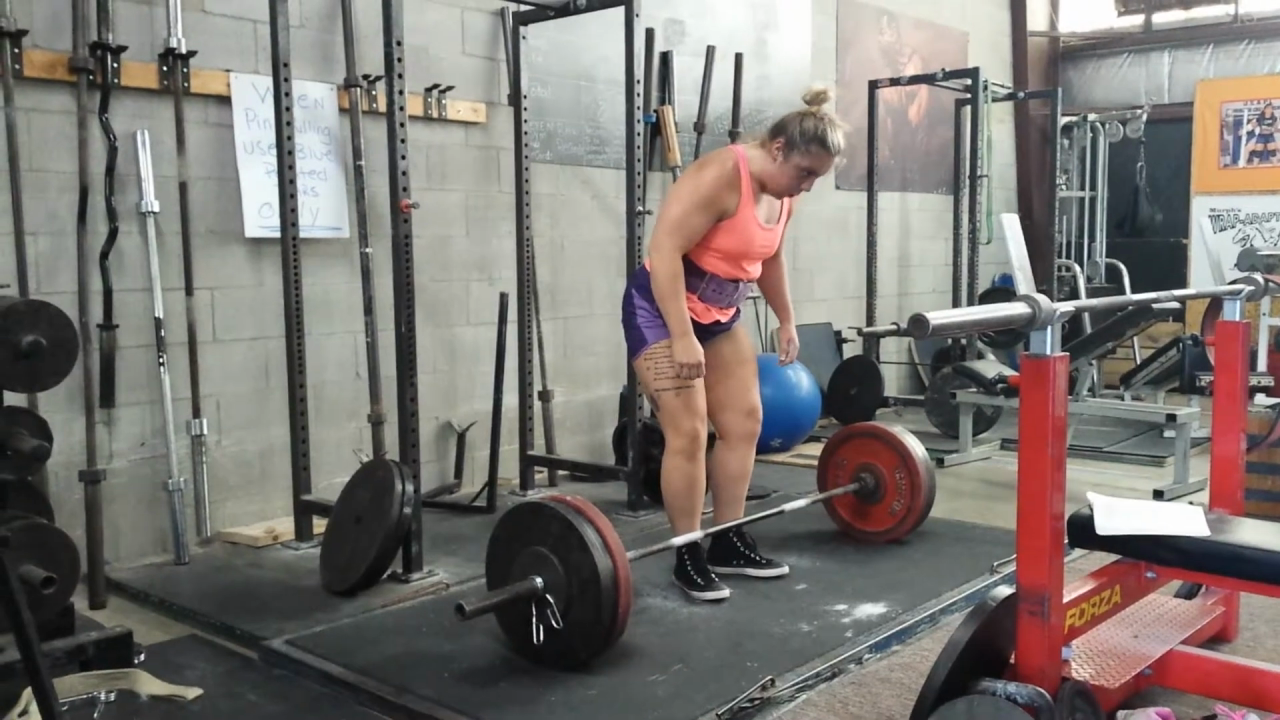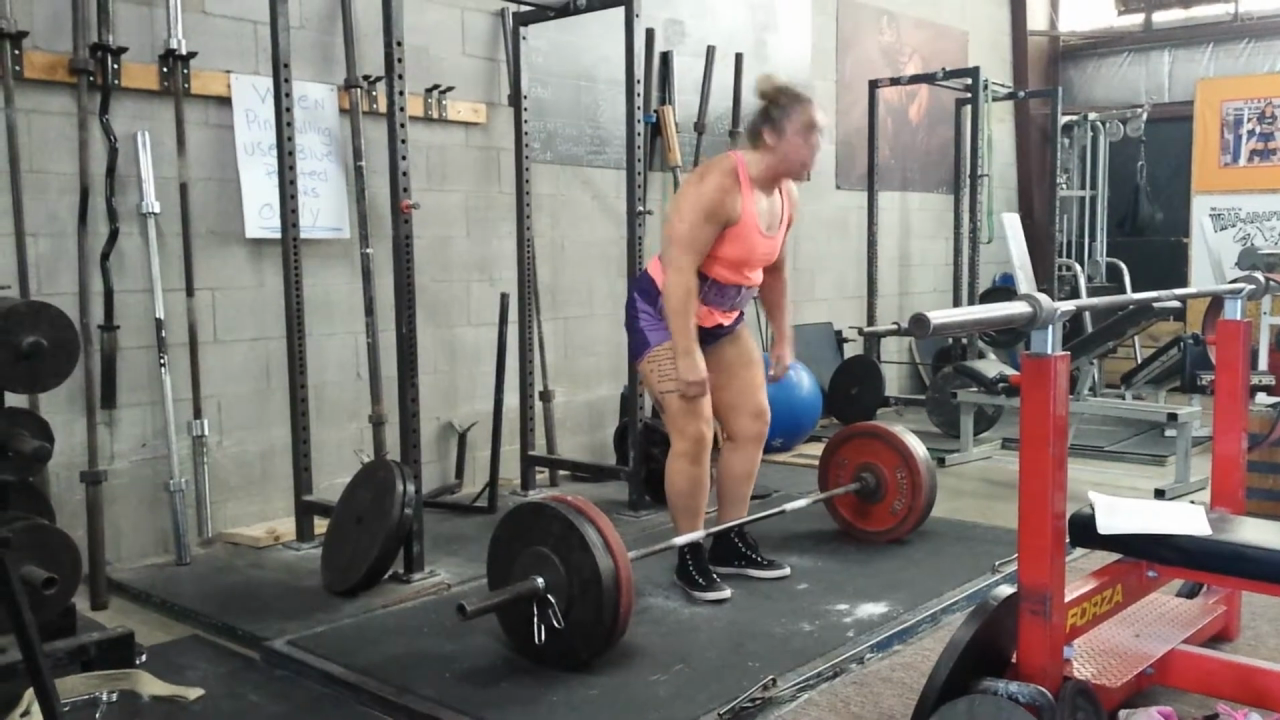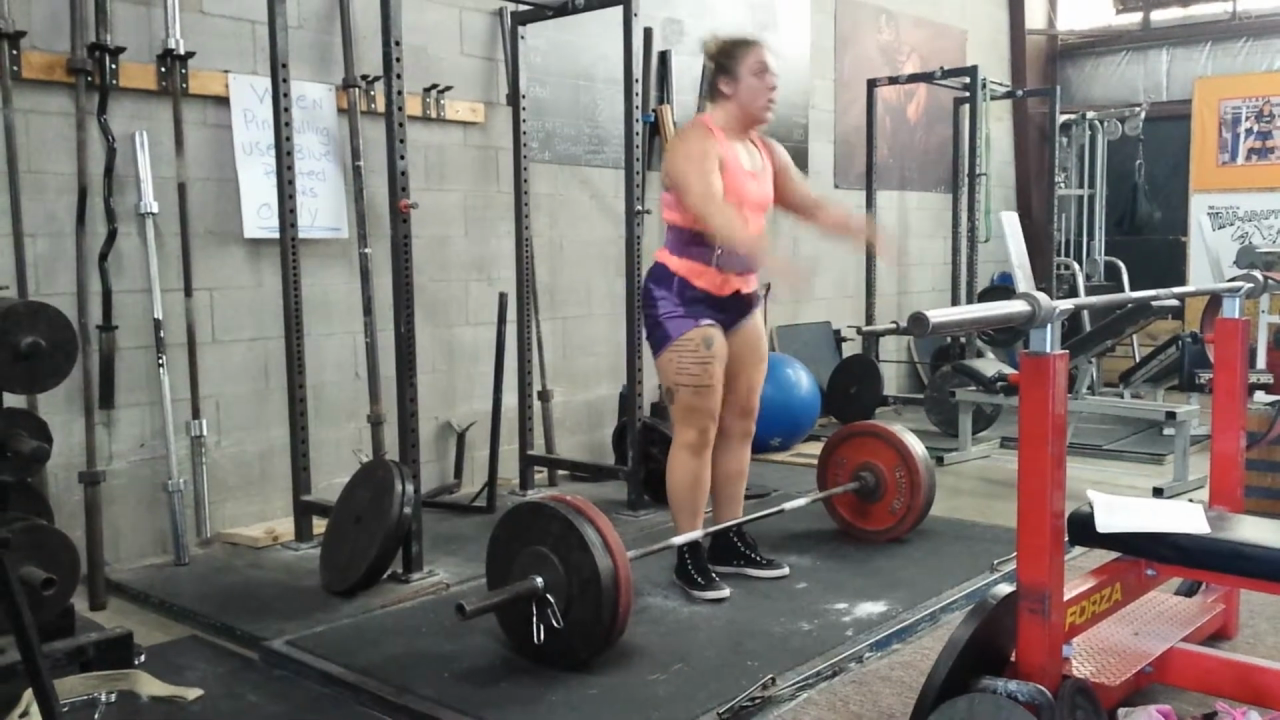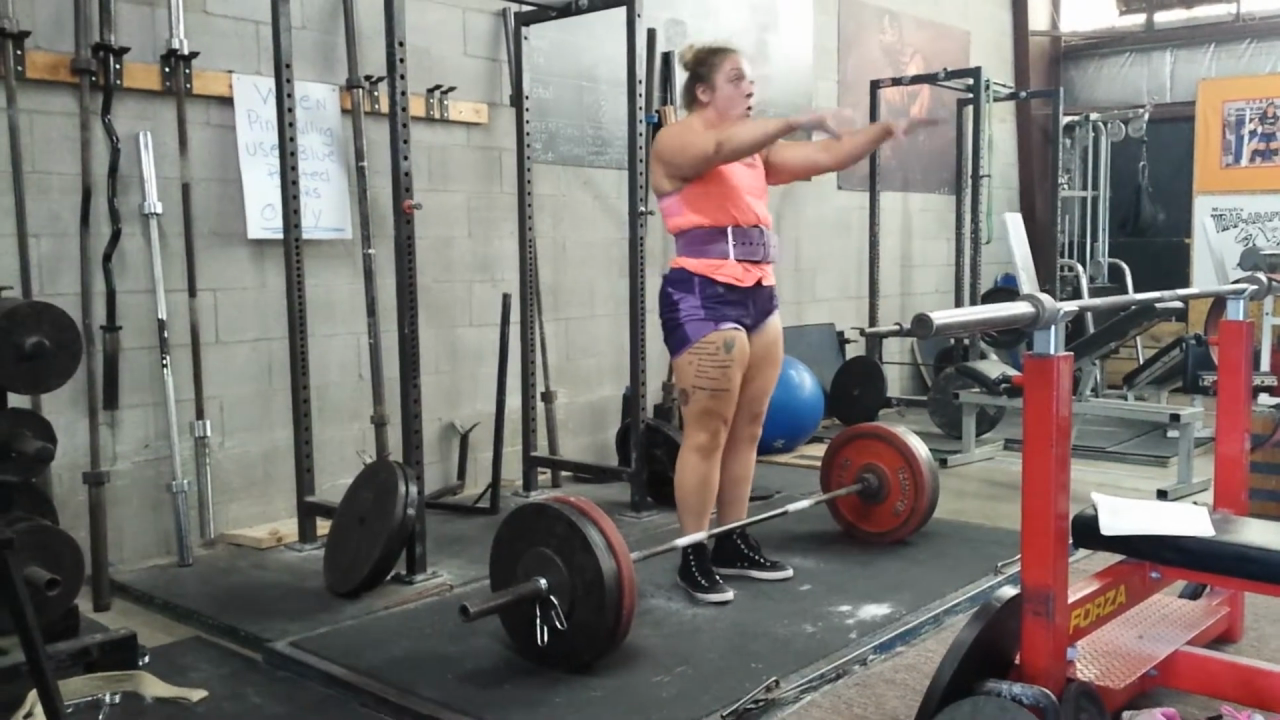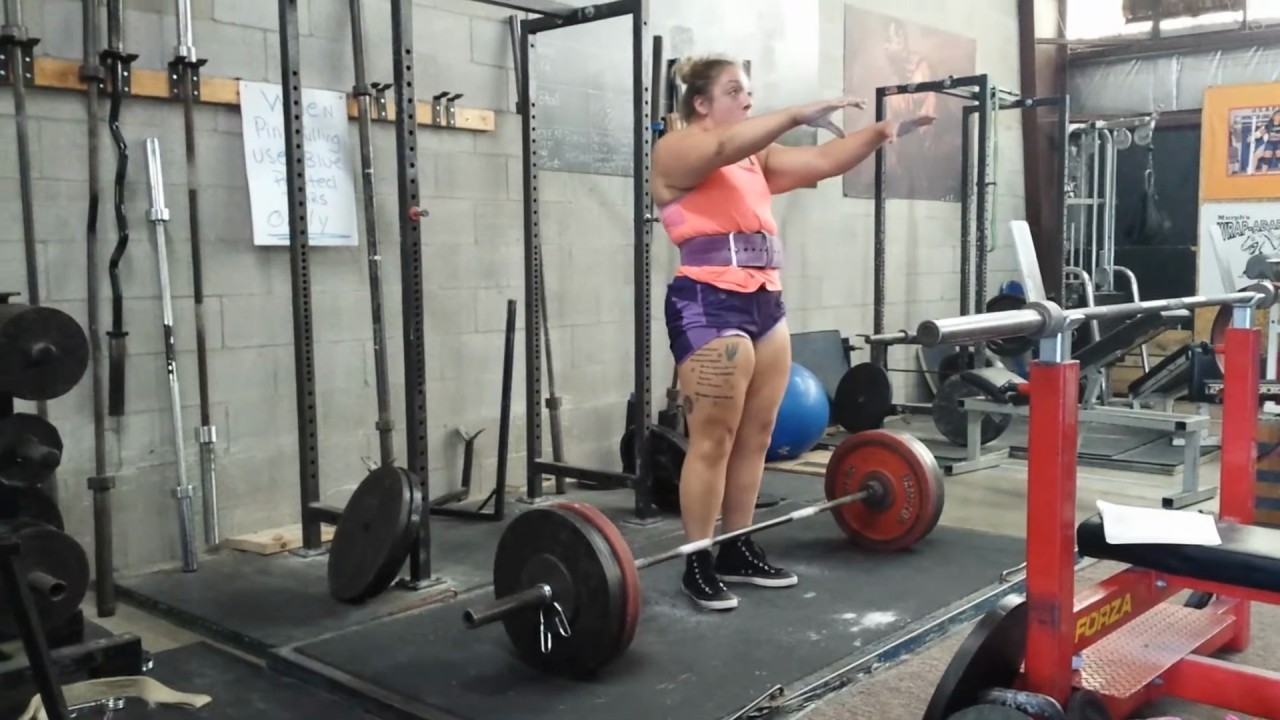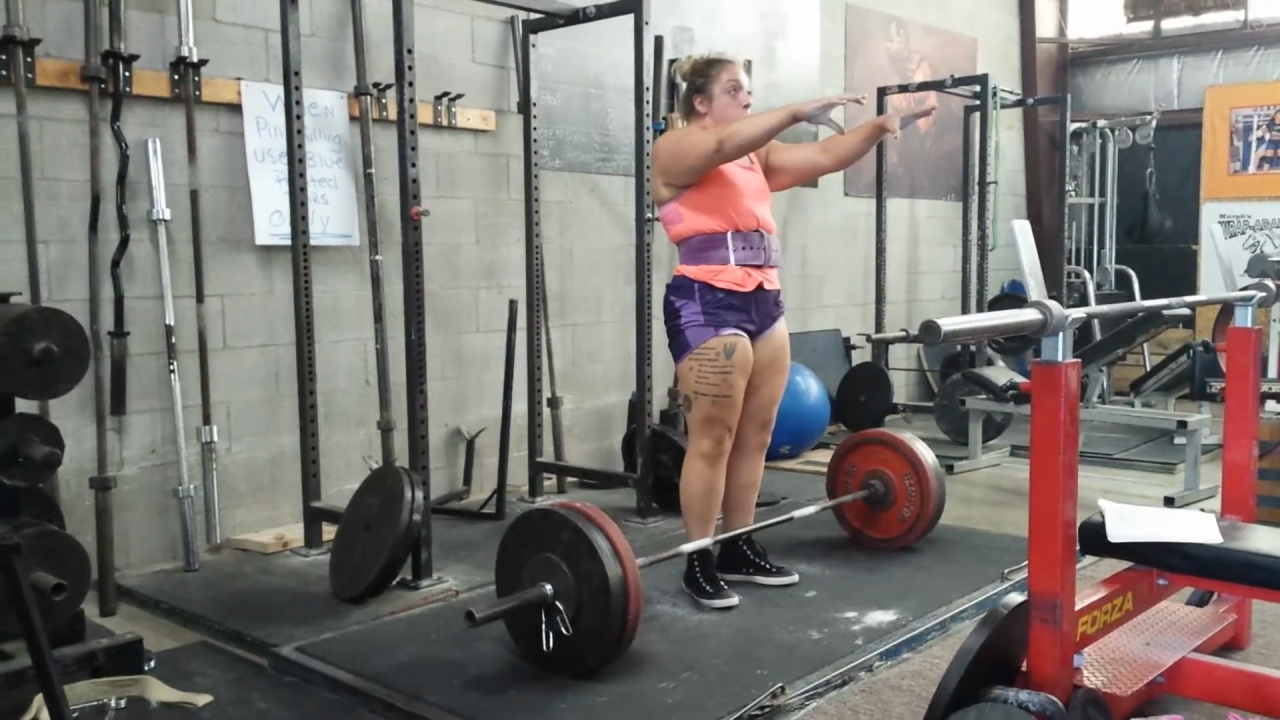
dt=0.2s
person 1, frame 1
left shoulder: (781, 192)
right shoulder: (719, 177)
left elbow: (770, 258)
right elbow: (664, 252)
left wrist: (786, 320)
right wrist: (681, 337)
left hip: (721, 315)
right hip: (661, 310)
left knee: (745, 422)
right knee: (688, 432)
left ankle: (729, 541)
right ankle: (688, 556)
person 1, frame 2
left shoulder: (784, 193)
right shoulder: (719, 184)
left elbow: (773, 270)
right elbow: (678, 269)
left wrist: (782, 337)
right wrist: (687, 354)
left hip: (725, 319)
right hip: (663, 313)
left knee: (752, 425)
right knee: (693, 435)
left ankle: (730, 541)
right ankle: (689, 556)
person 1, frame 3
left shoulder: (763, 149)
right shoulder: (697, 140)
left elbow: (809, 204)
right elbow: (713, 213)
left wrist: (862, 228)
right wrist: (753, 248)
left hip: (739, 298)
right hip: (683, 298)
left knee: (741, 424)
right knee: (697, 430)
left ankle: (728, 540)
right ankle: (689, 554)
person 1, frame 4
left shoulder: (755, 143)
right shoulder: (677, 141)
left elbow: (821, 157)
right elbow: (724, 145)
left wrist: (883, 130)
right wrist: (800, 121)
left hip: (758, 296)
right hip: (703, 297)
left knee: (747, 428)
right knee: (707, 432)
left ankle: (732, 543)
right ankle: (693, 557)
person 1, frame 5
left shoulder: (755, 158)
right shoulder: (675, 150)
left elbow: (823, 161)
right elbow: (724, 146)
left wrist: (879, 133)
right wrist: (799, 114)
left hip: (765, 302)
right hip: (708, 303)
left knee: (755, 436)
right knee: (712, 440)
left ankle: (738, 550)
right ankle: (697, 564)
person 1, frame 6
left shoulder: (755, 157)
right shoulder: (674, 148)
left elbow: (823, 157)
right elbow: (724, 144)
left wrist: (877, 128)
right wrist: (797, 111)
left hip: (764, 301)
right hip: (707, 303)
left knee: (755, 435)
right knee: (712, 439)
left ankle: (739, 549)
right ankle: (698, 562)
